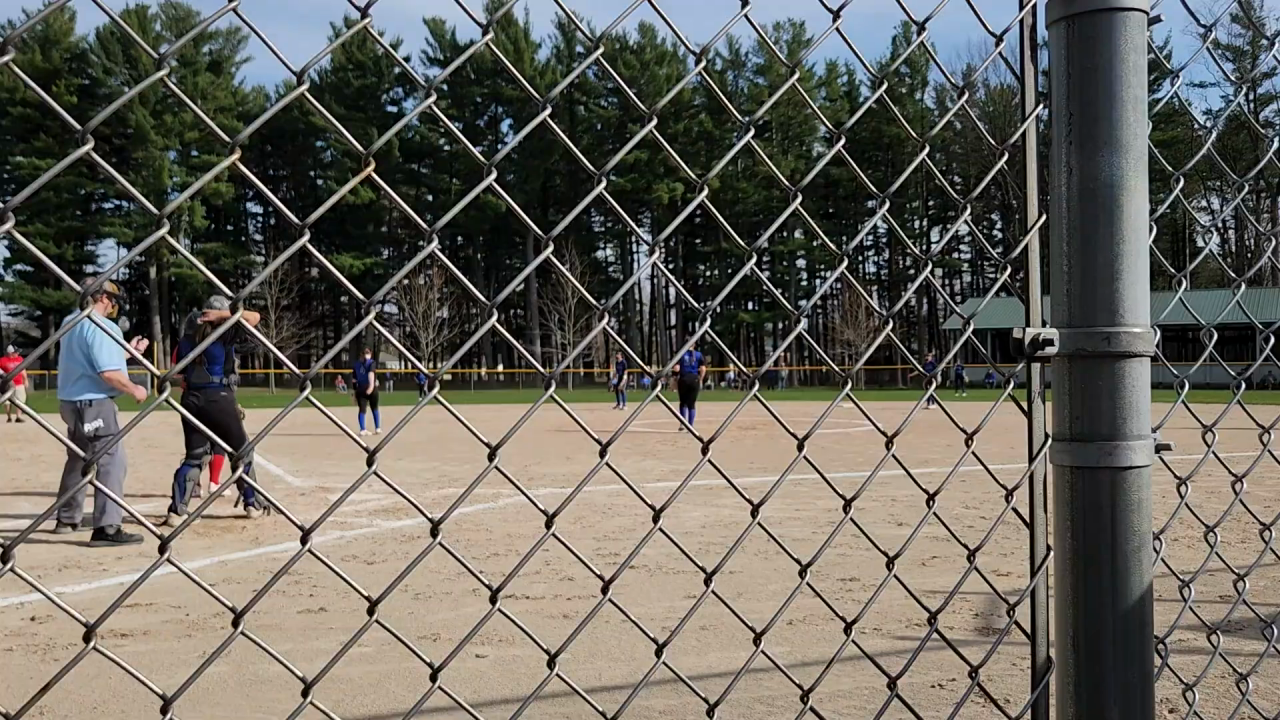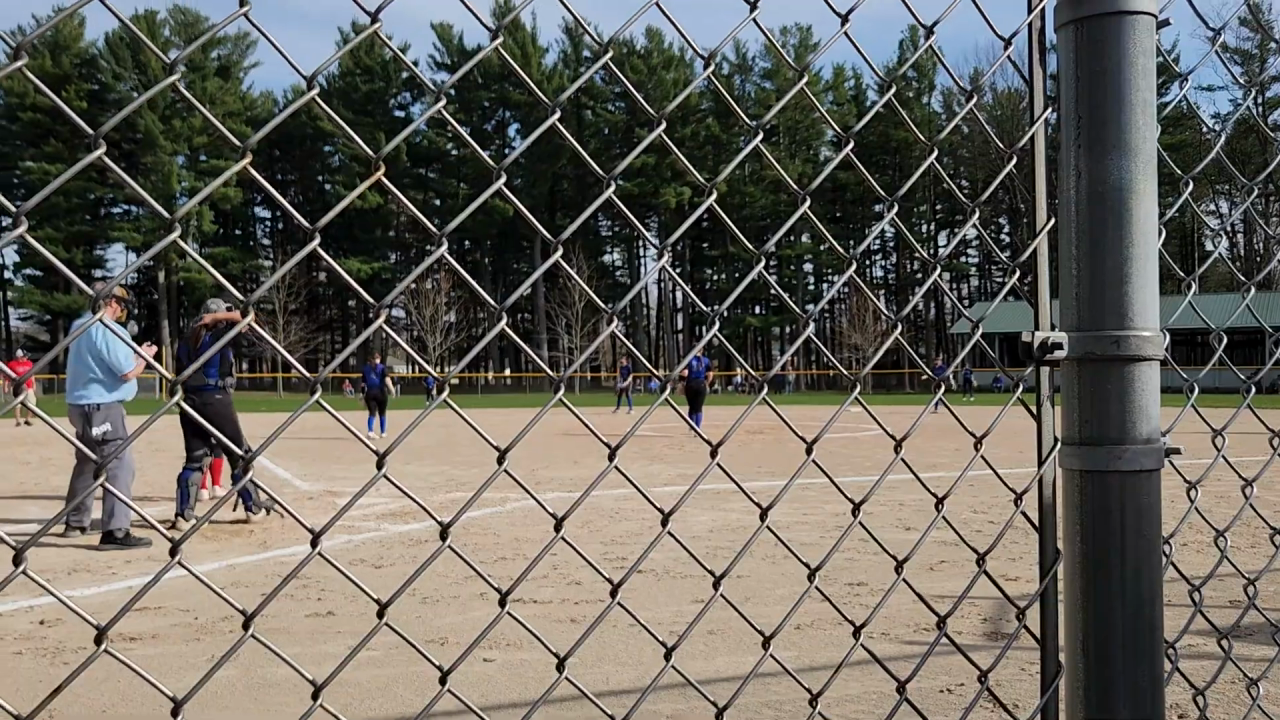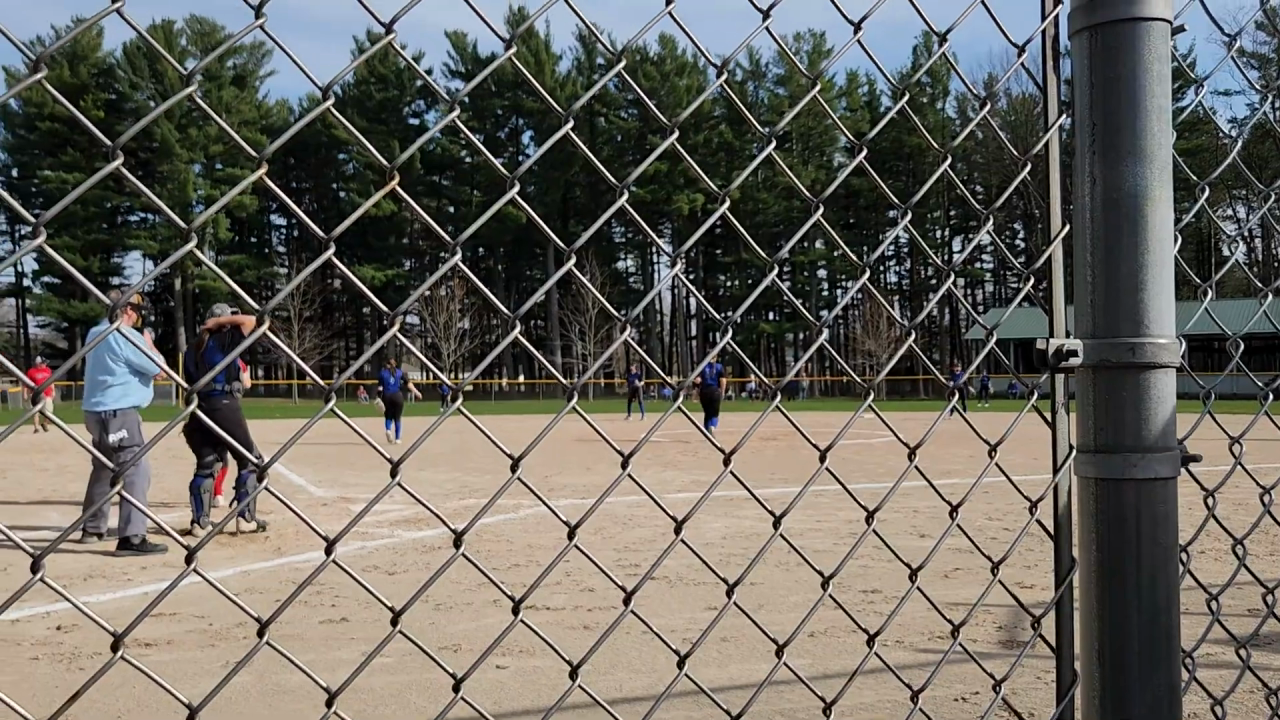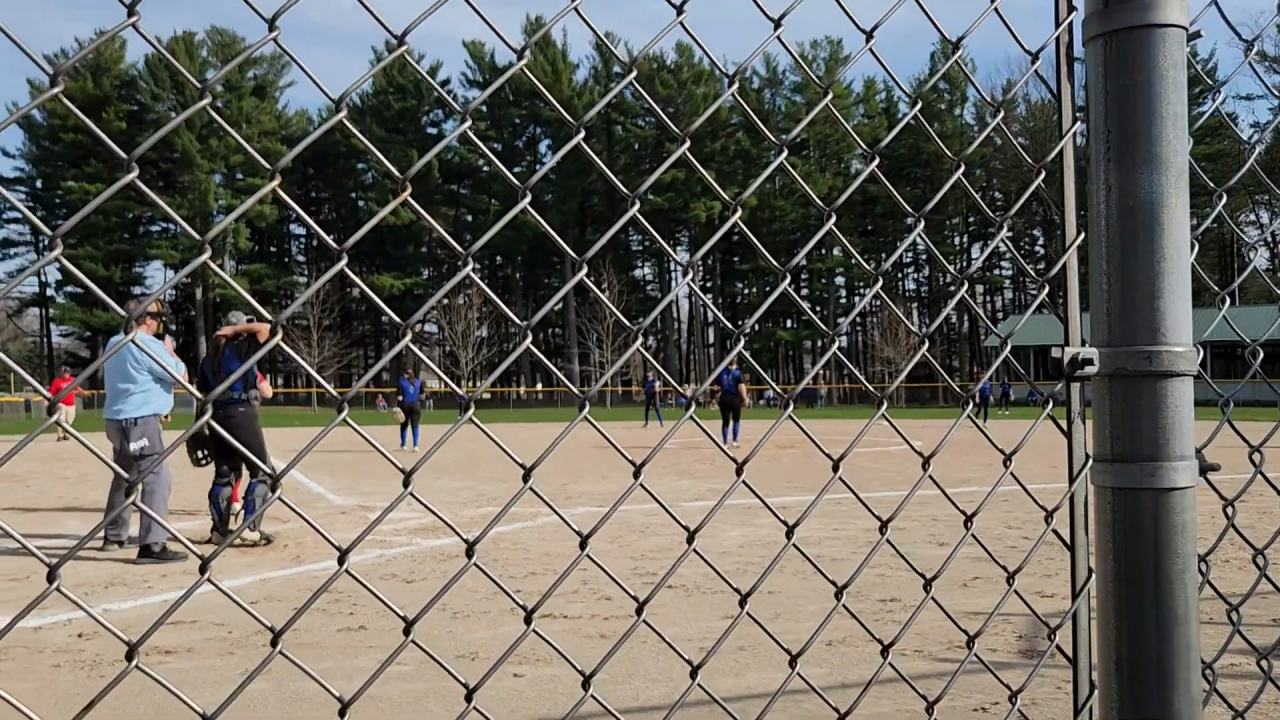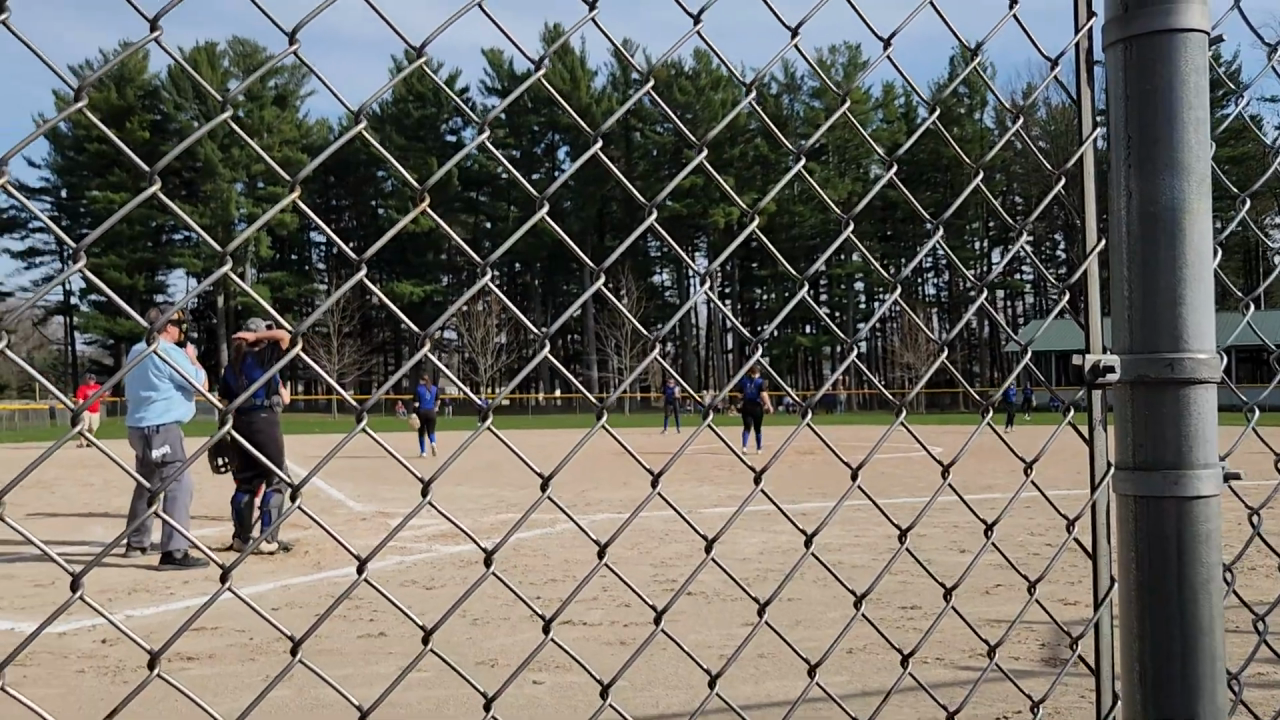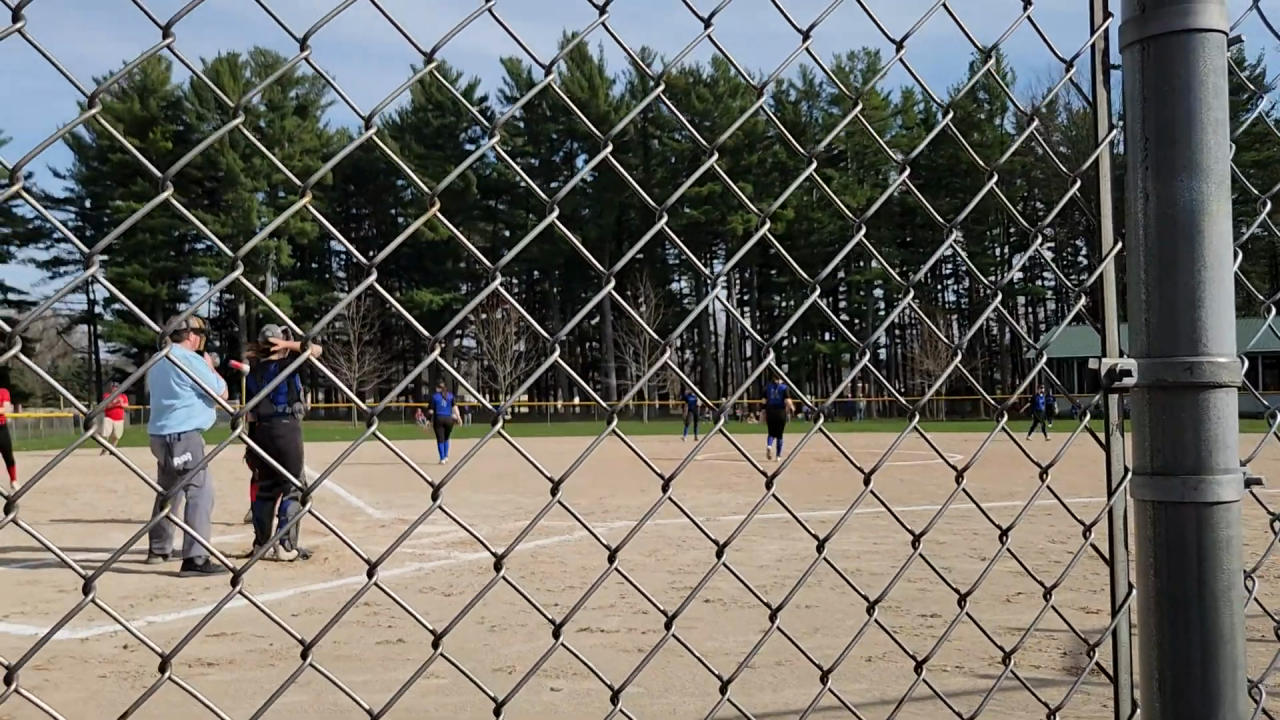
dt=0.2s
person 1, frame 1
left shoulder: (71, 323)
right shoulder: (100, 325)
right elbow: (108, 372)
left wrist: (130, 350)
right wrist: (133, 389)
left hip: (72, 402)
right hip: (94, 403)
left knee: (78, 460)
right knee: (112, 461)
left ankle: (67, 518)
right ankle: (106, 529)
person 1, frame 2
left shoulder: (80, 326)
right shoulder: (107, 329)
right elbow: (128, 373)
left wrist: (138, 355)
right wrist: (143, 359)
left hip: (81, 405)
right hip: (102, 407)
left knee: (87, 464)
right knee: (120, 465)
left ankle: (76, 522)
right ankle: (115, 532)
person 1, frame 3
left shoulder: (95, 334)
right shoulder: (125, 335)
right elbow: (160, 370)
left wrist: (152, 361)
right wrist: (149, 345)
left hip: (97, 412)
right hip: (118, 413)
left knee: (103, 470)
right knee: (136, 472)
left ankle: (92, 528)
right ankle: (131, 538)
person 1, frame 4
left shoulder: (114, 343)
right shoulder: (147, 344)
right elbow: (181, 377)
right wrist: (170, 351)
left hip: (117, 420)
right hip: (139, 422)
left knee: (124, 478)
right knee: (157, 479)
left ankle: (113, 536)
right ankle: (151, 546)
person 1, frame 5
left shoulder: (135, 352)
right shoulder: (169, 352)
right elbow: (202, 385)
right wrist: (192, 358)
left hip: (139, 427)
right hip: (162, 429)
left knee: (146, 485)
right knee: (179, 486)
left ankle: (136, 542)
right ankle: (174, 553)
person 1, frame 6
left shoulder: (158, 361)
right shoulder: (190, 360)
right elbow: (221, 393)
right wrist: (210, 367)
left hip: (161, 435)
right hip: (183, 436)
left knee: (168, 493)
right knee: (200, 493)
left ankle: (158, 549)
right ankle: (195, 559)
person 2, frame 1
left shoulder: (187, 340)
right shoulder: (223, 335)
left elbow: (181, 373)
right elbow: (254, 317)
right wrist: (222, 316)
left hip: (191, 399)
right hip: (219, 398)
left knee: (194, 456)
right knee: (241, 451)
left ankle: (176, 512)
right ankle: (252, 504)
person 2, frame 2
left shoulder: (185, 343)
right shoulder: (218, 336)
left elbow: (180, 376)
right wrist: (216, 318)
left hip: (191, 402)
right hip: (216, 401)
left knee: (194, 460)
right knee: (240, 454)
left ankle: (183, 517)
right ankle: (254, 508)
person 2, frame 3
left shoulder: (192, 350)
right shoulder: (224, 341)
right elbow: (250, 321)
left wrist: (189, 421)
right wrist: (220, 322)
left hip: (200, 409)
right hip: (225, 407)
left knee: (205, 466)
right knee: (249, 460)
left ankle: (199, 523)
right ankle: (246, 517)
person 2, frame 4
left shoulder: (209, 358)
right shoulder: (241, 349)
left elbow: (203, 397)
right elbow: (265, 329)
right wrist: (235, 330)
left hip: (218, 417)
right hip: (242, 415)
left knee: (224, 475)
right knee: (262, 470)
left ankle: (219, 531)
right ankle: (251, 528)
person 2, frame 5
left shoulder: (231, 366)
right shoulder: (263, 357)
left elbow: (225, 403)
right elbow: (286, 336)
right wrist: (257, 336)
left hip: (241, 424)
right hip: (265, 422)
left knee: (246, 481)
right knee: (277, 480)
left ankle: (240, 538)
right ankle: (268, 539)
person 2, frame 6
left shoulder: (253, 373)
right shoulder: (285, 365)
left elbow: (252, 413)
right elbow: (316, 349)
right wrist: (288, 344)
left hip: (262, 430)
right hip: (285, 429)
left knee: (266, 489)
right knee: (293, 488)
left ankle: (261, 545)
right ankle: (287, 547)
